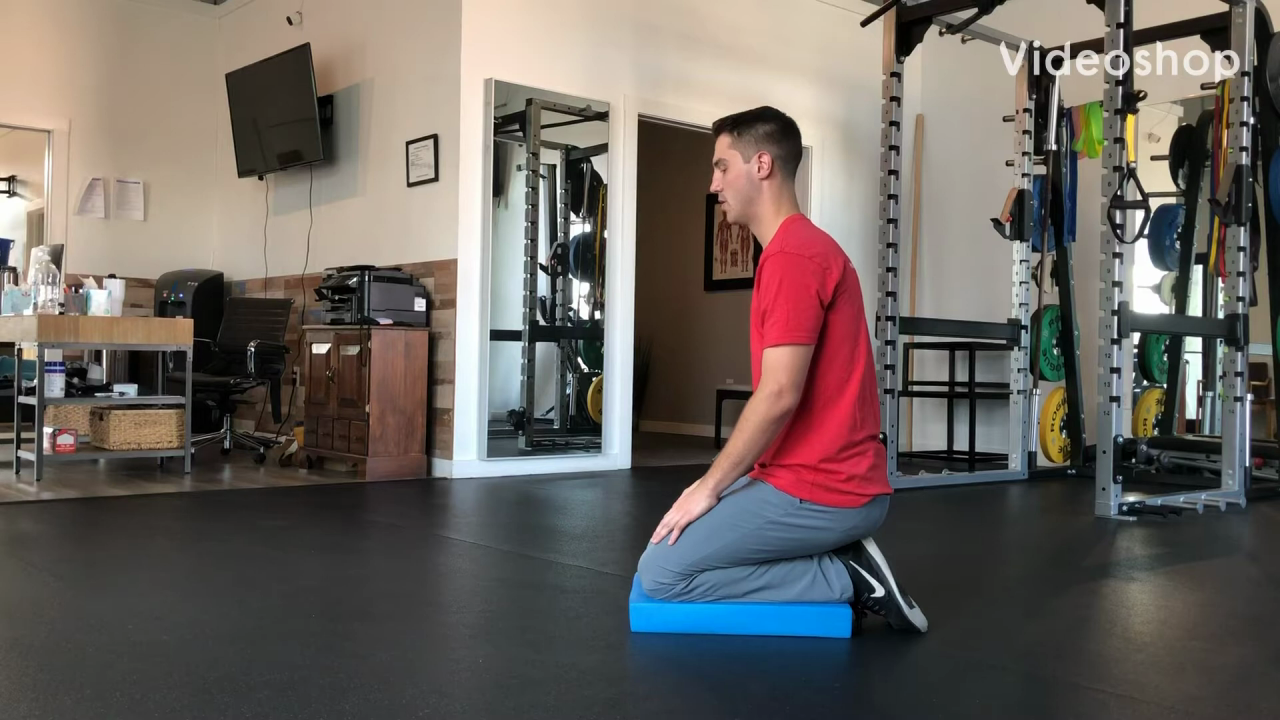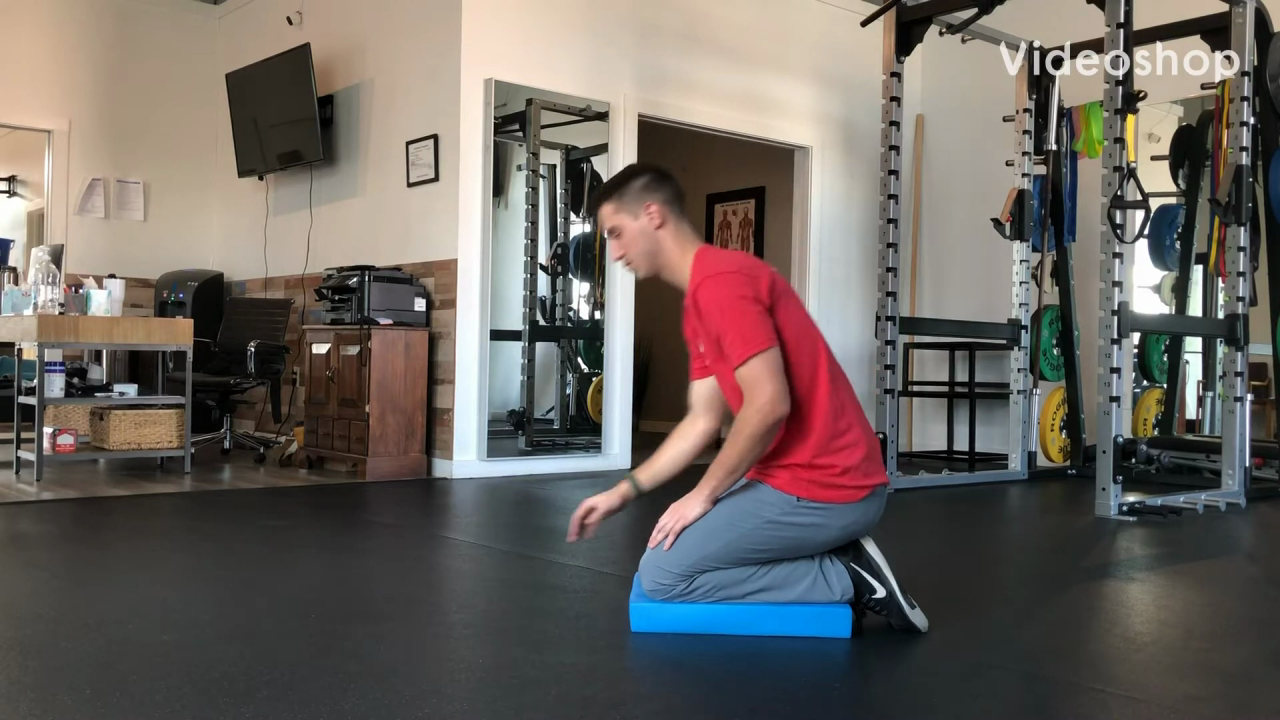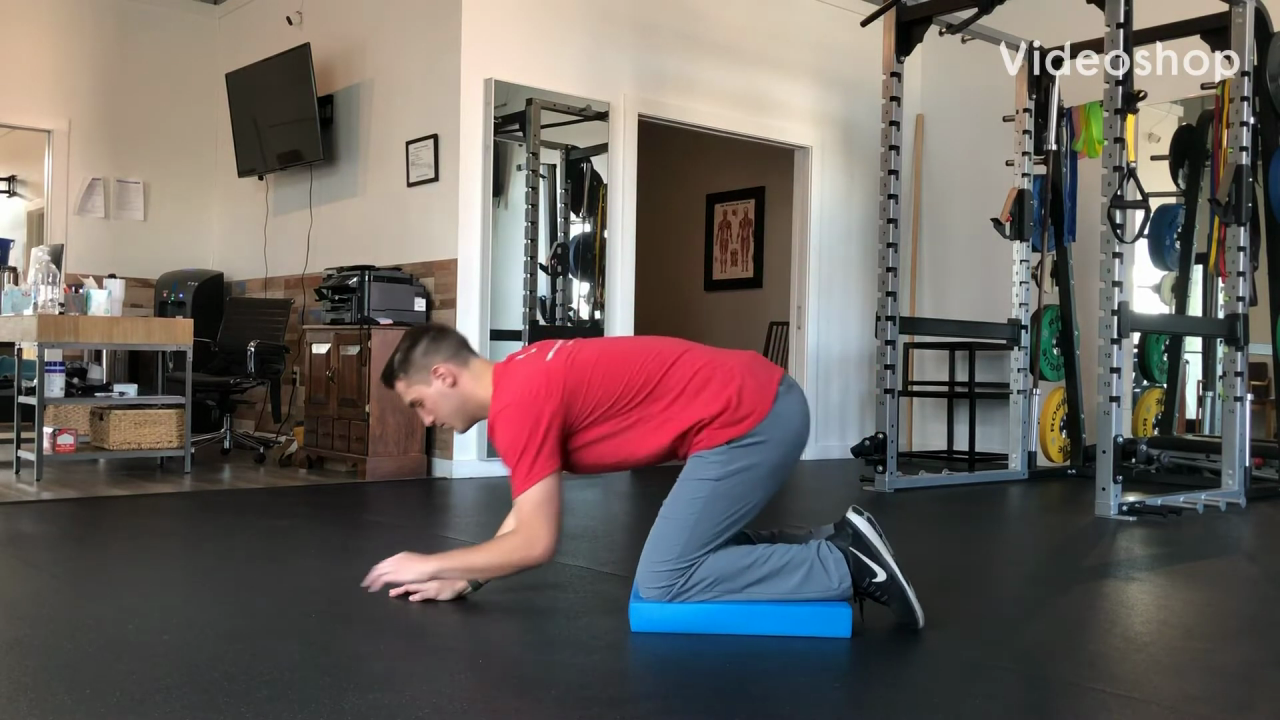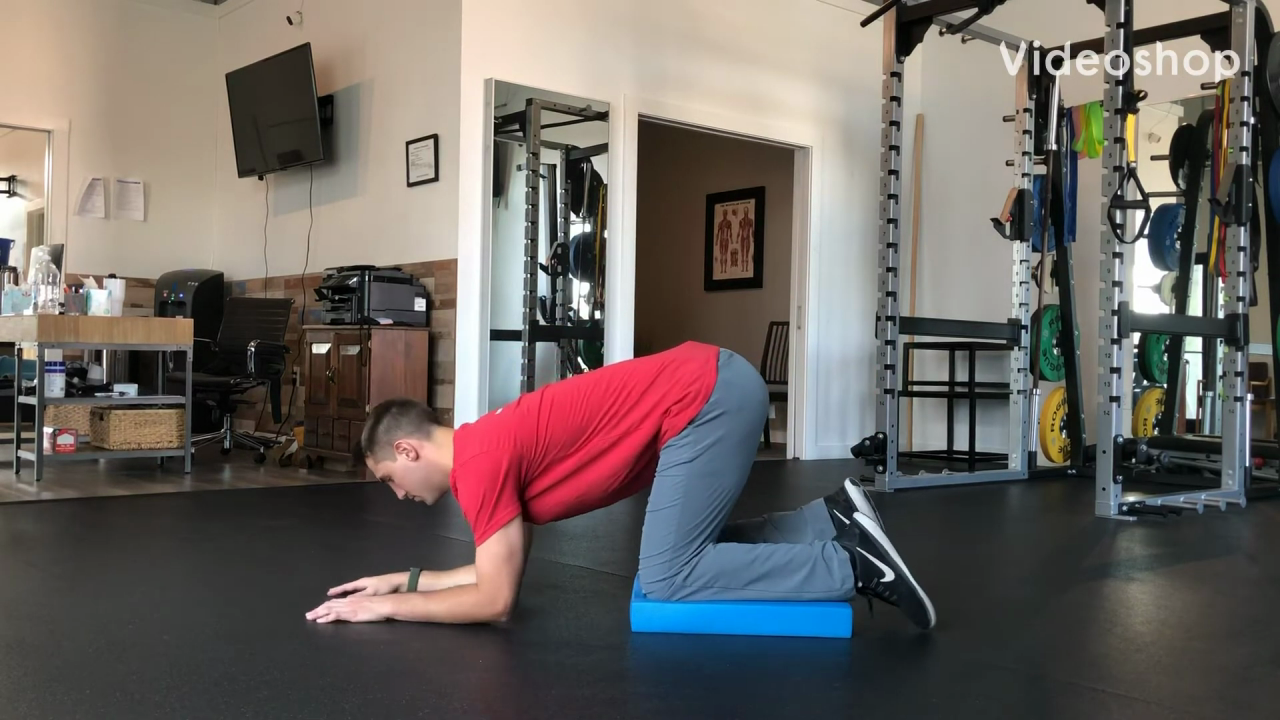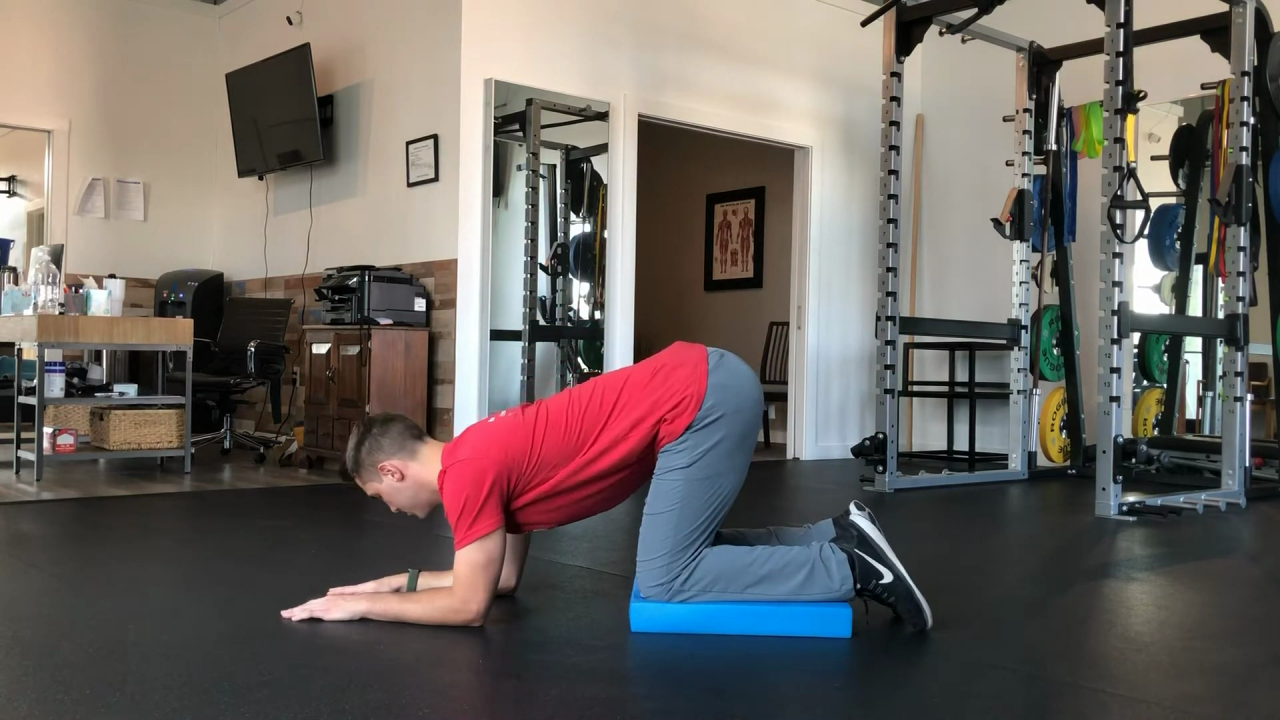
dt=1s
person 1, frame 1
left shoulder: (791, 257)
right shoulder: (802, 250)
left elbow: (778, 397)
left wrist: (709, 487)
right wrist: (717, 482)
left hip: (818, 490)
right hip: (829, 478)
left knee: (662, 572)
right knee: (679, 541)
left ankle: (844, 578)
right ankle: (840, 563)
person 1, frame 2
left shoulder: (720, 280)
right shoulder: (702, 296)
left elbow: (769, 407)
right elbow: (702, 420)
left wrist: (702, 497)
right wrist: (625, 491)
left hip: (820, 488)
right hip: (809, 475)
left knee: (663, 575)
right knee: (676, 546)
left ankle: (841, 579)
right ankle: (837, 558)
person 1, frame 3
left shoulder: (518, 403)
right shoulder: (524, 379)
left elbow: (538, 542)
right elbow: (527, 511)
left wrist: (434, 563)
right wrist: (460, 580)
left hip: (750, 421)
right hip: (764, 402)
left knee: (662, 584)
right knee: (689, 551)
left ankle: (845, 567)
right ankle: (835, 543)
person 1, frame 4
left shoulder: (478, 462)
right shoulder: (494, 447)
left elbow: (495, 599)
right elbow: (498, 570)
left wrist: (387, 607)
right wrist: (401, 579)
left hip: (707, 397)
right hip: (719, 384)
left knee: (667, 579)
right knee: (688, 550)
left ankle: (850, 565)
right ankle: (834, 519)
person 1, frame 5
left shoulder: (466, 473)
right shoulder: (487, 460)
left elbow: (469, 605)
right elbow: (501, 576)
left wrist: (362, 606)
right wrist: (398, 581)
left hip: (704, 398)
right hip: (713, 382)
left knee: (664, 583)
right knee: (686, 553)
left ankle: (849, 567)
right ankle: (839, 537)
